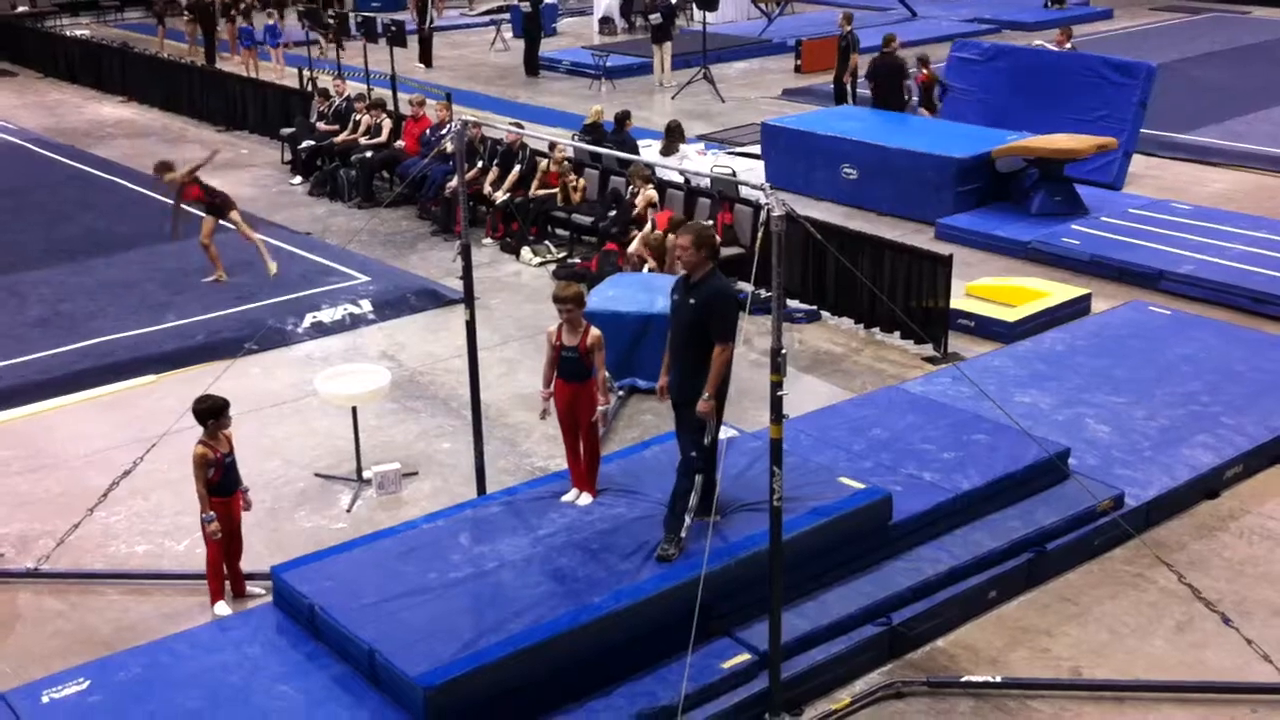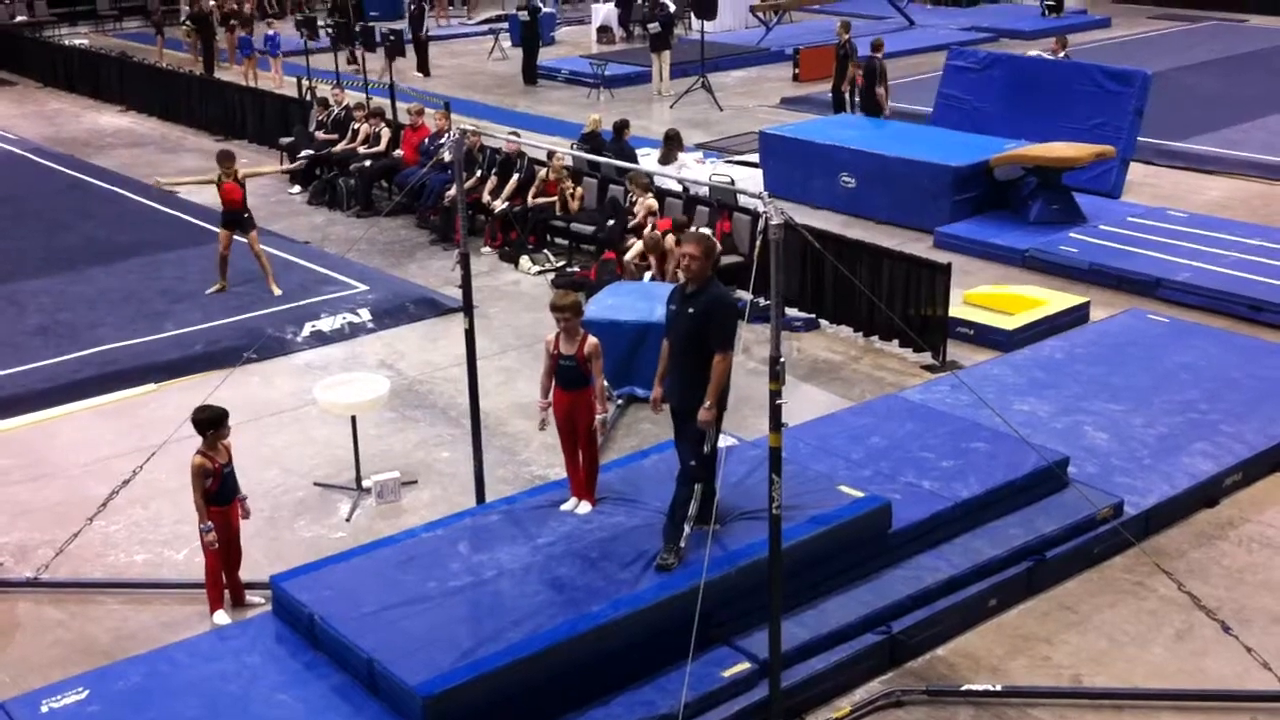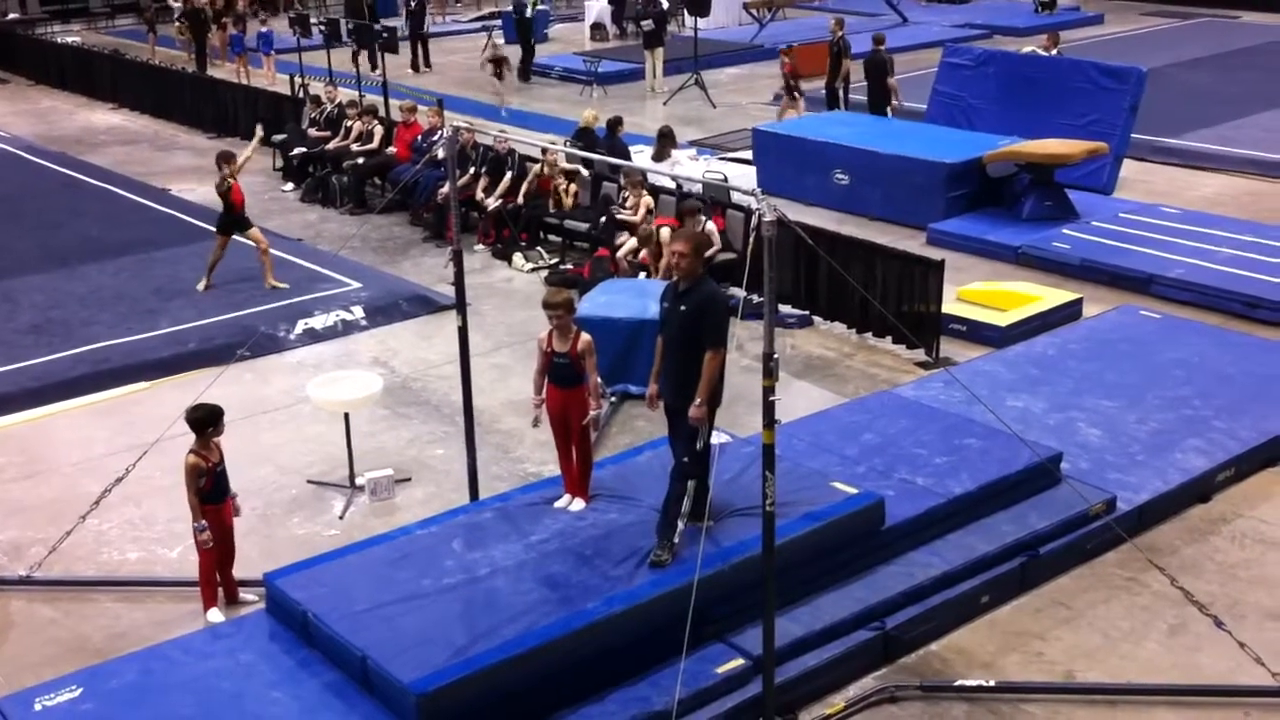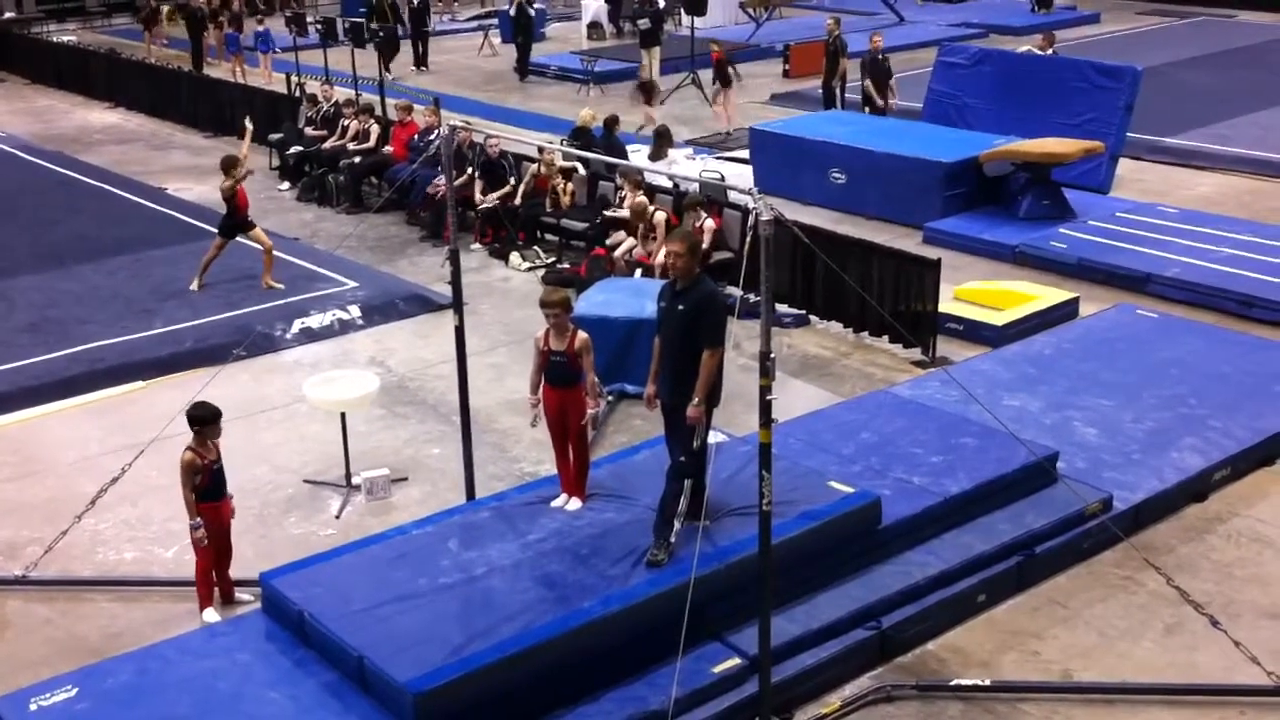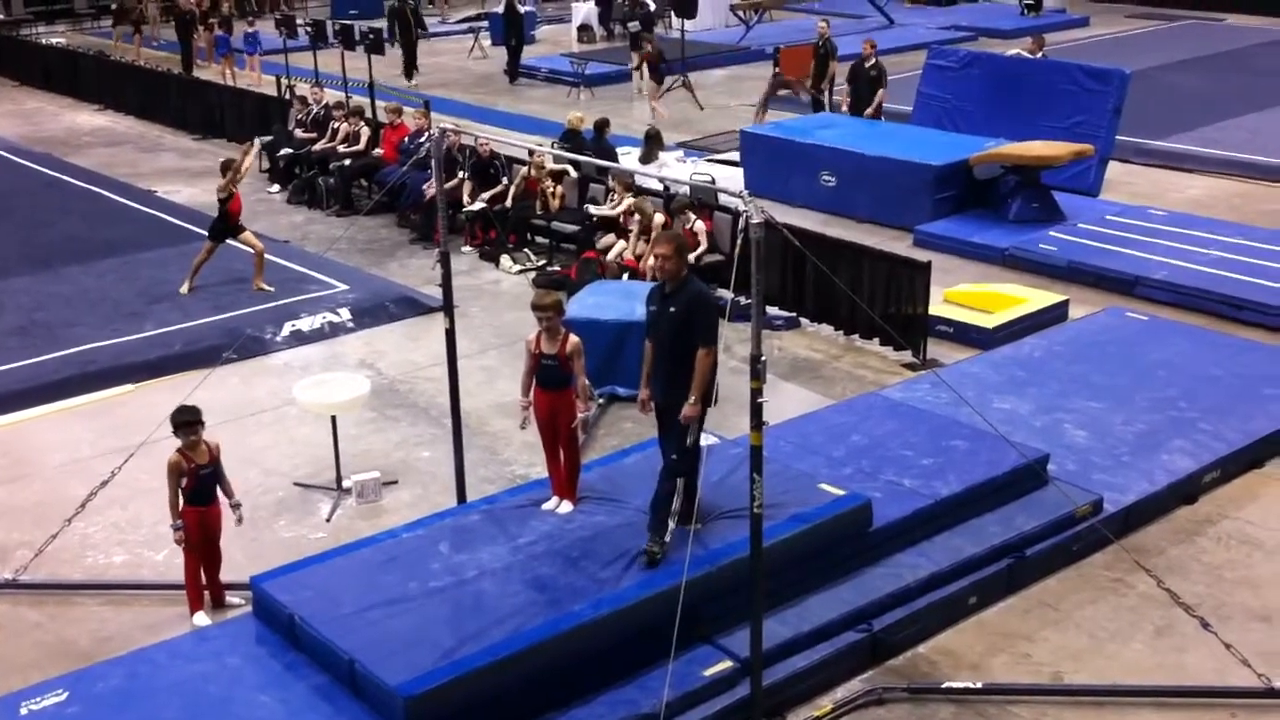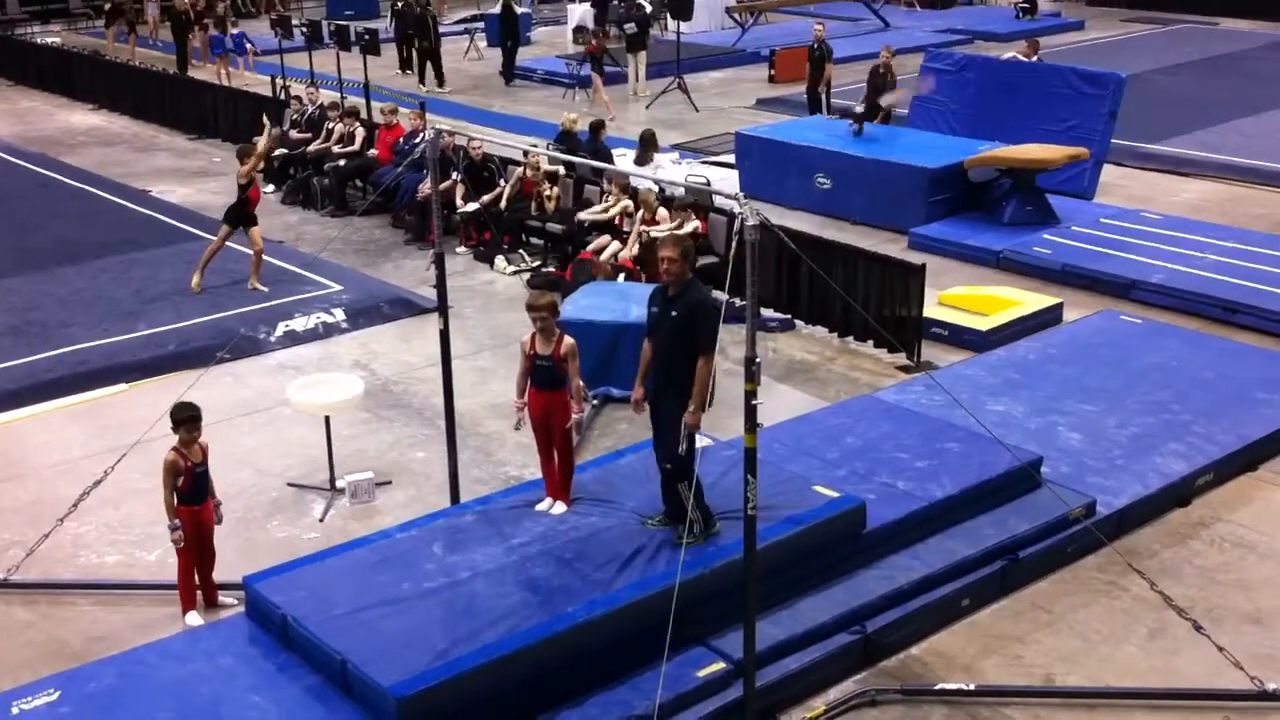
dt=0.7s
person 1, frame 1
left shoulder: (720, 293)
right shoulder: (681, 284)
left elbow: (723, 348)
left wrist: (709, 395)
right wrist: (665, 373)
left hip: (703, 391)
right hip: (681, 386)
left knee: (692, 460)
right knee: (696, 452)
left ankle: (674, 532)
right ankle: (705, 506)
person 1, frame 2
left shoulder: (720, 301)
right shoulder: (677, 293)
left elbow: (723, 356)
left wrist: (710, 404)
right wrist: (659, 383)
left hip: (703, 400)
right hip: (679, 394)
left knee: (692, 468)
right knee: (694, 460)
left ankle: (673, 540)
right ankle: (704, 514)
person 1, frame 3
left shoulder: (712, 298)
right shoulder: (670, 291)
left elbow: (715, 353)
left wrist: (701, 401)
right wrist: (654, 380)
left hip: (696, 396)
right hip: (673, 391)
left knee: (685, 465)
right knee: (690, 457)
left ankle: (667, 537)
right ankle: (698, 510)
person 1, frame 4
left shoulder: (709, 297)
right shoulder: (667, 290)
left elbow: (713, 352)
left wrist: (699, 400)
right wrist: (652, 381)
left hip: (694, 395)
right hip: (670, 390)
left knee: (682, 464)
right knee: (685, 457)
left ankle: (664, 536)
right ankle: (695, 509)
person 1, frame 5
left shoulder: (699, 297)
right shoulder: (655, 294)
left elbow: (707, 351)
left wrist: (695, 399)
right wrist: (645, 385)
left hip: (688, 395)
right hip: (663, 391)
left knee: (675, 464)
right knee: (677, 457)
left ankle: (659, 534)
right ankle: (686, 512)
person 1, frame 6
left shoulder: (701, 302)
right shoulder: (657, 295)
left elbow: (706, 359)
left wrist: (695, 407)
right wrist: (640, 384)
left hip: (683, 397)
right hip: (659, 392)
left knee: (675, 462)
right knee: (665, 458)
left ankle: (702, 522)
right ankle: (675, 512)
person 2, frame 1
left shoulder: (593, 336)
right shoulder: (553, 333)
left elbow: (600, 371)
right elbow: (549, 366)
left wrist: (602, 403)
right wrist: (546, 397)
left hip: (585, 391)
right hip: (563, 391)
left knee: (589, 441)
right knee: (570, 440)
left ankle: (589, 488)
right ankle: (576, 485)
person 2, frame 2
left shoulder: (591, 344)
right shoulder: (551, 342)
left elbow: (598, 379)
right elbow: (547, 375)
left wrist: (601, 412)
right wrist: (543, 406)
left hip: (583, 400)
right hip: (561, 400)
left knee: (588, 449)
right knee: (568, 449)
left ankle: (588, 497)
right ankle: (575, 494)
person 2, frame 3
left shoulder: (584, 341)
right shoulder: (544, 339)
left elbow: (592, 376)
right elbow: (540, 372)
left wrist: (595, 408)
right wrist: (537, 403)
left hip: (577, 396)
right hip: (555, 397)
left knee: (581, 446)
right knee: (562, 446)
left ankle: (581, 493)
right ankle: (569, 490)
person 2, frame 4
left shoulder: (581, 339)
right shoulder: (541, 338)
left elbow: (589, 374)
right elbow: (536, 372)
left wrist: (592, 406)
right wrist: (534, 402)
left hip: (574, 396)
right hip: (551, 396)
left knee: (578, 446)
right knee: (559, 446)
left ankle: (578, 493)
right ankle: (565, 490)
person 2, frame 5
left shoulder: (572, 343)
right shoulder: (532, 342)
left elbow: (580, 378)
right elbow: (528, 374)
left wrist: (583, 409)
right wrist: (525, 405)
left hip: (565, 399)
right hip: (542, 400)
left knee: (569, 449)
right knee: (550, 449)
left ankle: (569, 496)
right ankle: (557, 493)
person 2, frame 6
left shoulder: (567, 344)
right shoulder: (527, 342)
left elbow: (574, 379)
right elbow: (523, 375)
left wrist: (577, 411)
right wrist: (520, 406)
left hip: (560, 400)
right hip: (537, 400)
left knee: (563, 450)
right knee: (544, 450)
left ankle: (563, 497)
right ankle: (550, 494)
person 3, frame 1
left shoulder: (227, 436)
right shoulder: (202, 452)
right elbow: (201, 487)
left wrist: (243, 491)
right wrist: (209, 518)
left hip: (233, 500)
right hip: (216, 505)
left knee: (235, 547)
right knee: (216, 553)
left ankle: (239, 587)
right ankle: (217, 599)
person 3, frame 2
left shoulder: (226, 446)
right shoulder: (200, 462)
right elbow: (198, 497)
left wrist: (242, 500)
right wrist: (206, 528)
left hip: (231, 508)
right hip: (214, 515)
left knee: (234, 556)
right knee: (215, 562)
left ankle: (238, 596)
right ankle: (217, 608)
person 3, frame 3
left shoulder: (216, 444)
right shoulder: (193, 461)
right elbow: (192, 495)
left wrist: (232, 498)
right wrist: (200, 527)
left hip: (224, 507)
right hip: (208, 513)
left knee: (227, 554)
right knee: (209, 560)
left ankle: (232, 594)
right ankle: (210, 606)
person 3, frame 4
left shoulder: (214, 445)
right shoulder: (190, 458)
right elbow: (187, 492)
left wrist: (228, 499)
right wrist: (195, 524)
left hip: (221, 506)
right hip: (205, 512)
left knee: (224, 553)
right knee: (206, 559)
left ankle: (227, 594)
right ankle: (206, 605)
person 3, frame 5
left shoulder: (213, 448)
right shoulder: (176, 461)
left elbow: (222, 477)
right elbow: (173, 495)
left wrist: (235, 504)
right wrist: (177, 526)
left hip: (213, 510)
right hip: (192, 515)
left knee: (214, 556)
right knee: (193, 562)
left ankle: (218, 597)
right ankle: (197, 609)
person 3, frame 6
left shoulder: (203, 447)
right shoulder: (173, 459)
right elbow: (168, 494)
left wrist: (216, 504)
right wrist: (174, 526)
left hip: (204, 509)
right hip: (186, 514)
left knee: (207, 555)
right knee: (187, 562)
left ankle: (211, 597)
right ankle: (189, 609)
